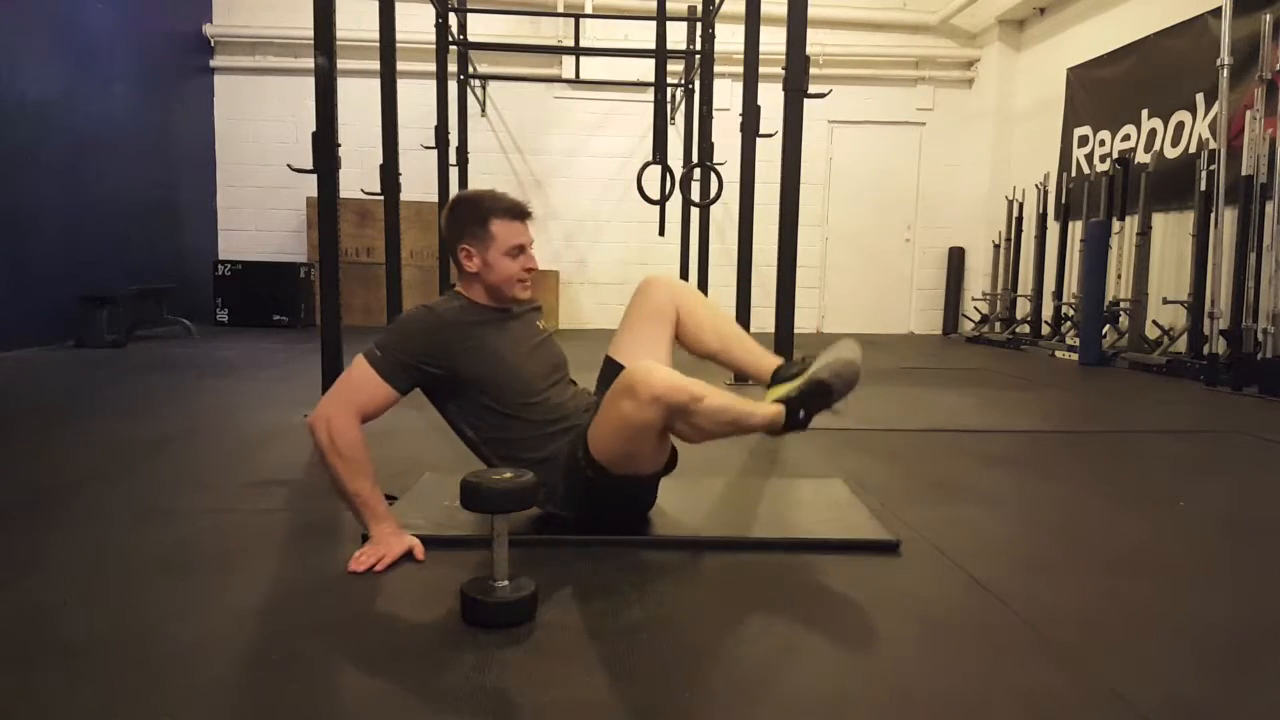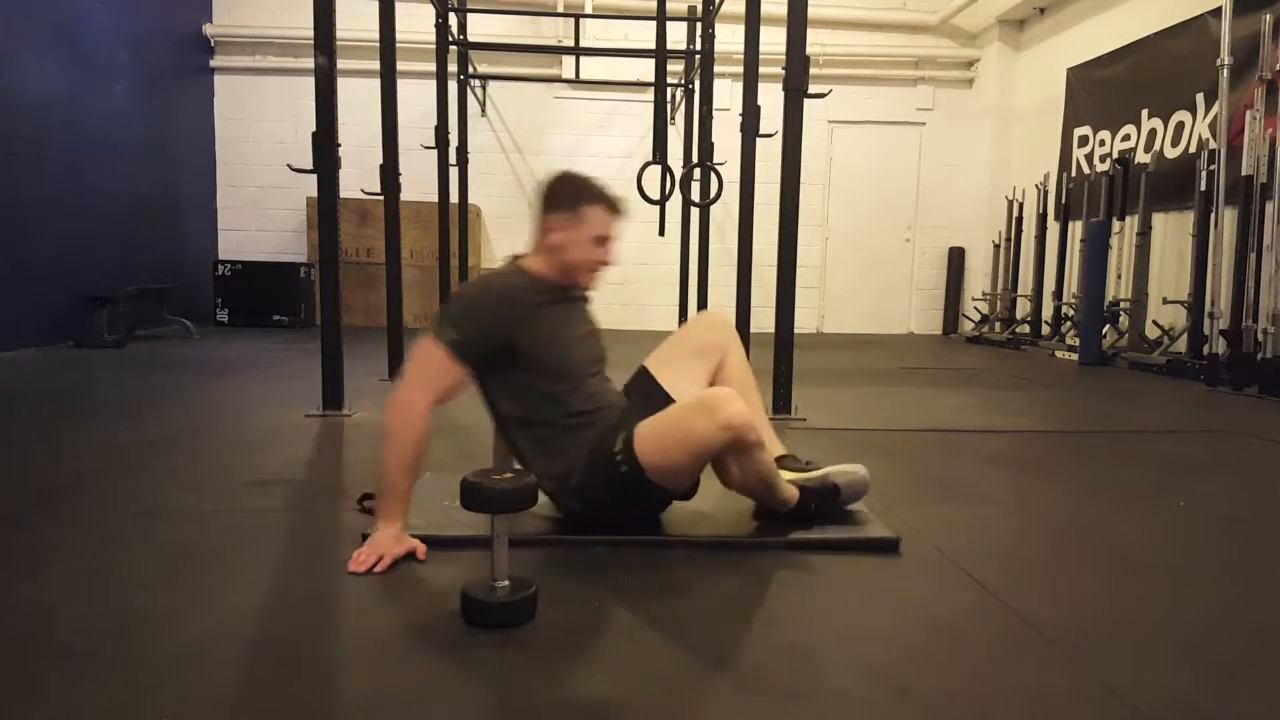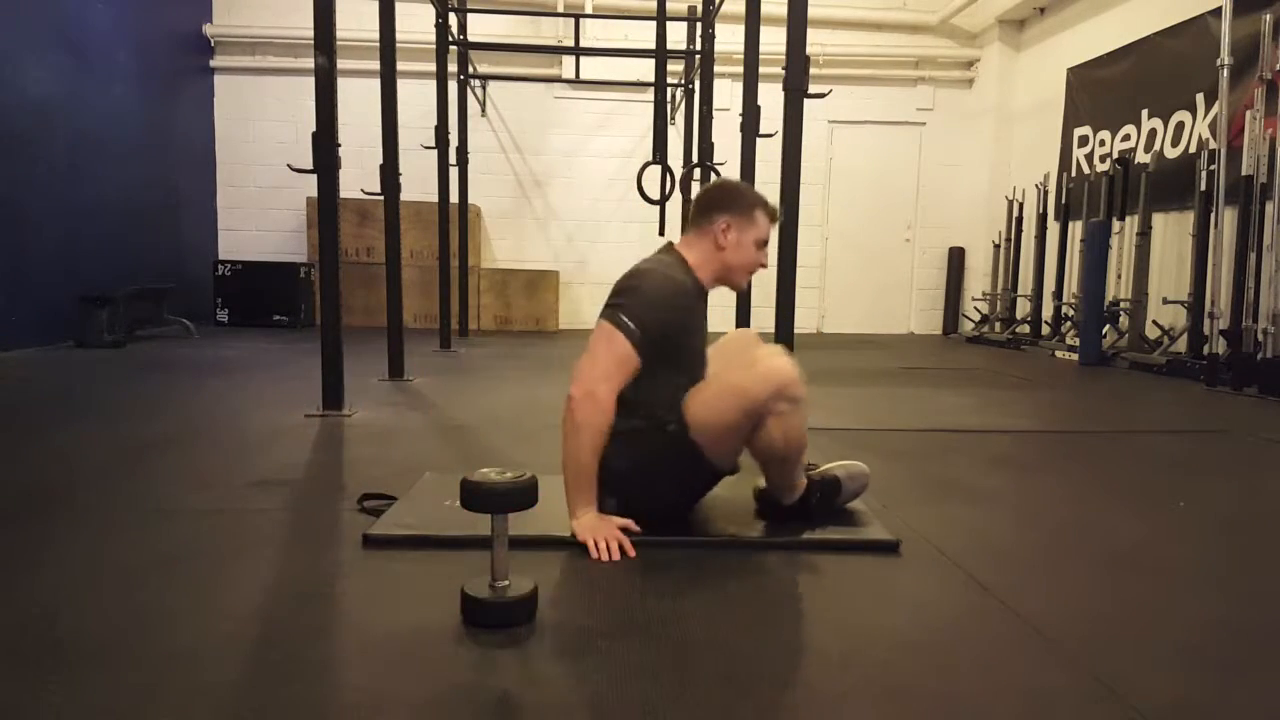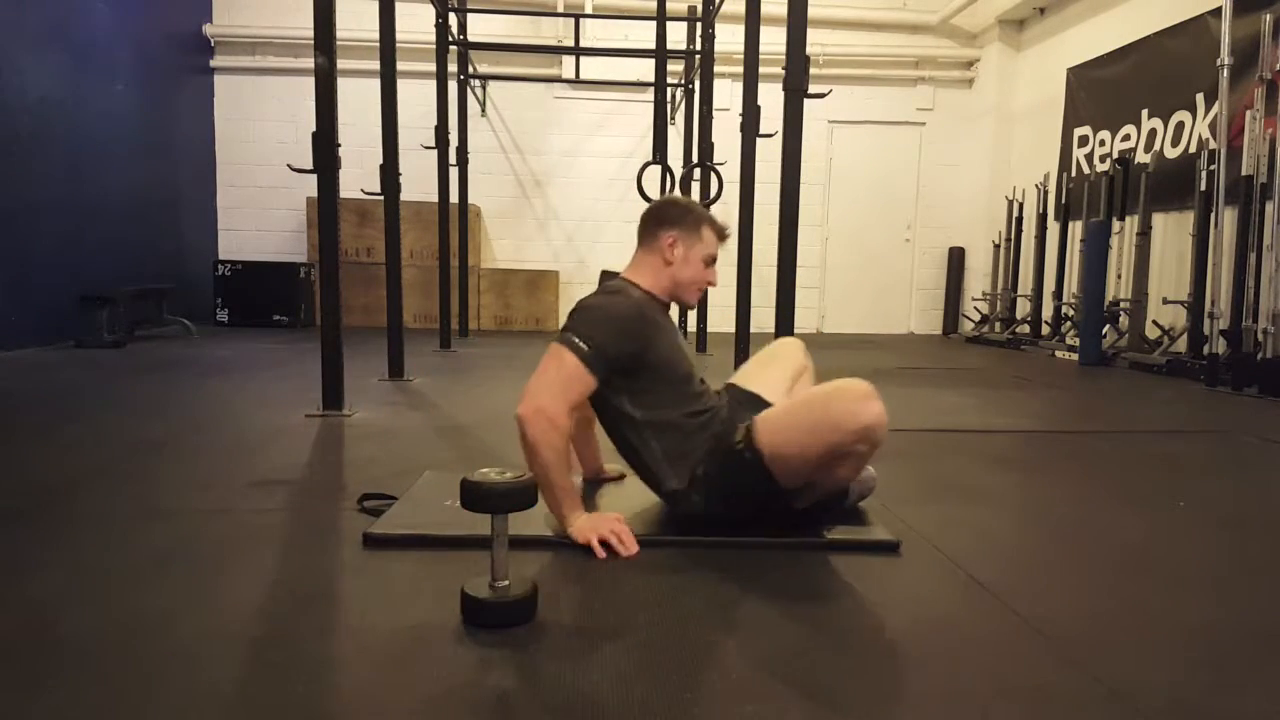
dt=0.4s
person 1, frame 1
left shoulder: (519, 305)
right shoulder: (434, 330)
right elbow: (331, 417)
right wrist: (383, 527)
left hip: (601, 430)
right hip: (584, 484)
left knee: (662, 292)
right knee: (647, 381)
left ankle: (784, 378)
right ankle: (786, 412)
person 1, frame 2
left shoulder: (563, 291)
right shoulder: (492, 301)
right elbow: (413, 400)
right wrist: (391, 524)
left hip: (621, 429)
right hip: (594, 481)
left knee: (713, 329)
right knee: (724, 411)
left ankle: (780, 462)
right ankle: (790, 499)
person 1, frame 3
left shoulder: (678, 280)
right shoulder: (661, 289)
right elbow: (587, 393)
right wrist: (584, 513)
left hip: (658, 448)
right hip: (648, 476)
left knee: (745, 343)
right knee: (772, 369)
left ankle: (788, 470)
right ankle: (792, 497)
person 1, frame 4
left shoulder: (638, 305)
right shoulder: (615, 313)
left elbow: (576, 400)
right elbow: (537, 411)
left wrist: (592, 468)
right wrist: (574, 517)
right hip: (715, 479)
left knee: (790, 350)
right knee: (862, 408)
left ankle: (798, 479)
right ankle: (801, 499)
